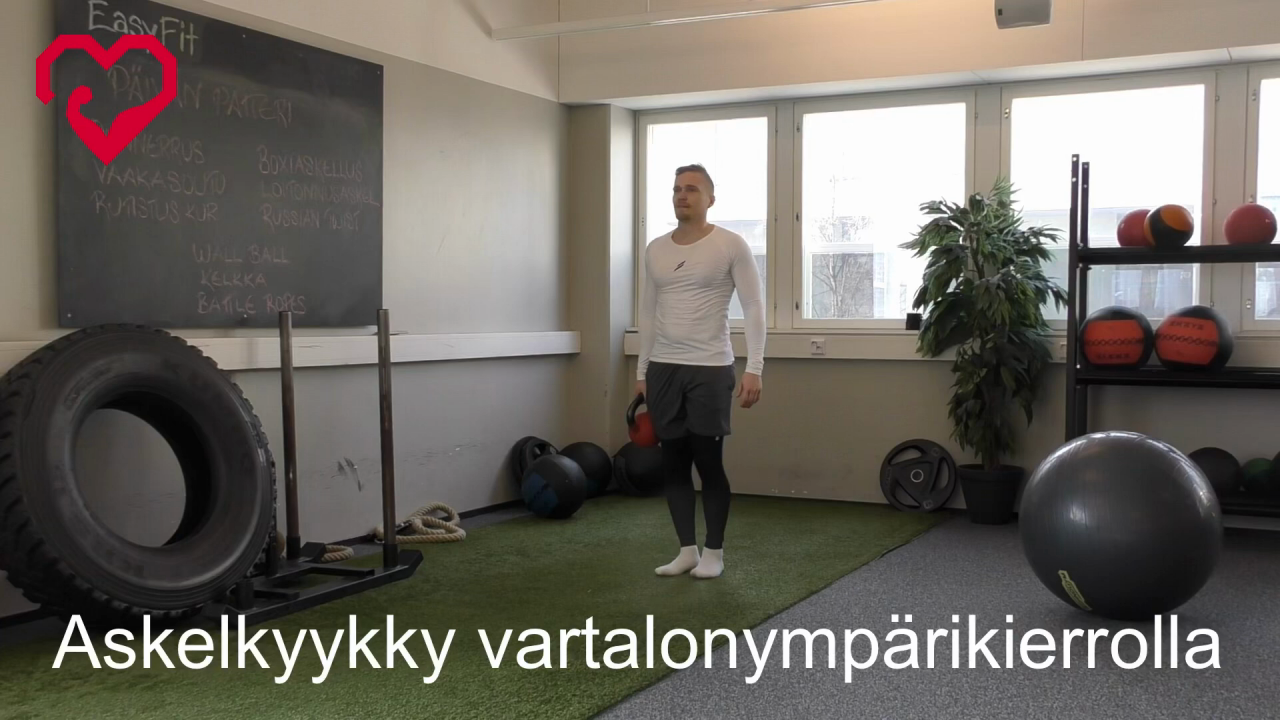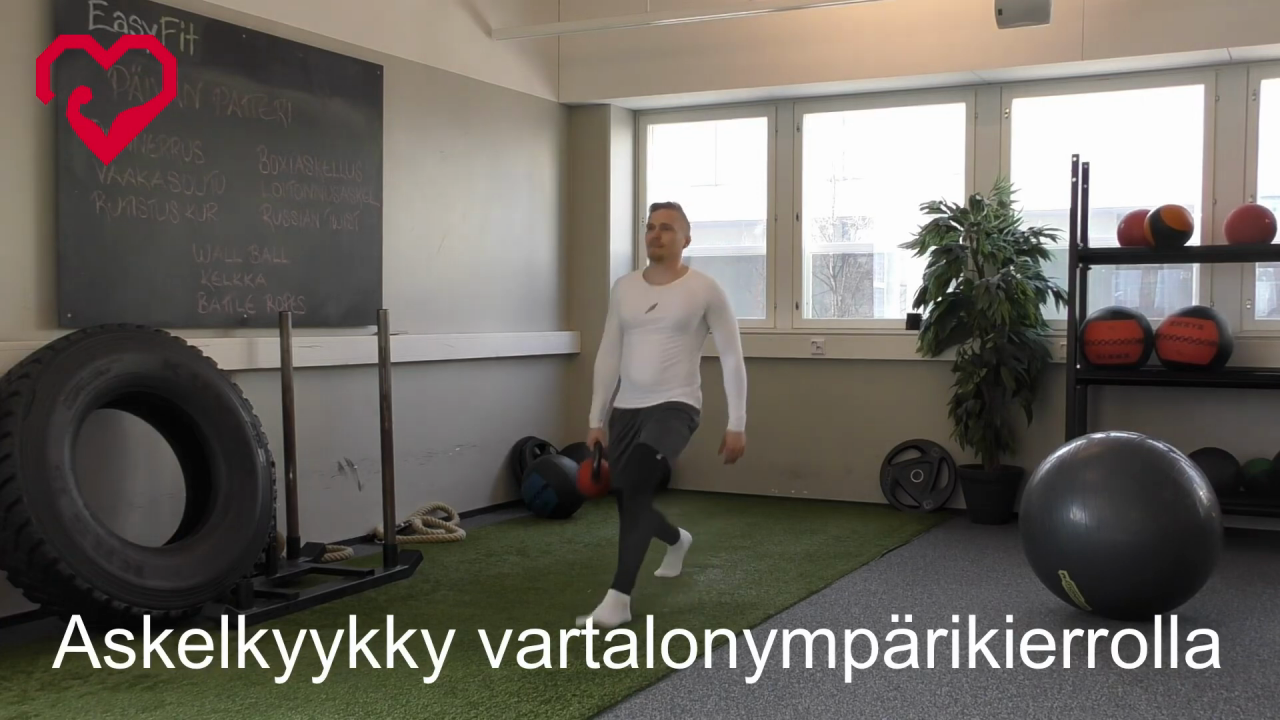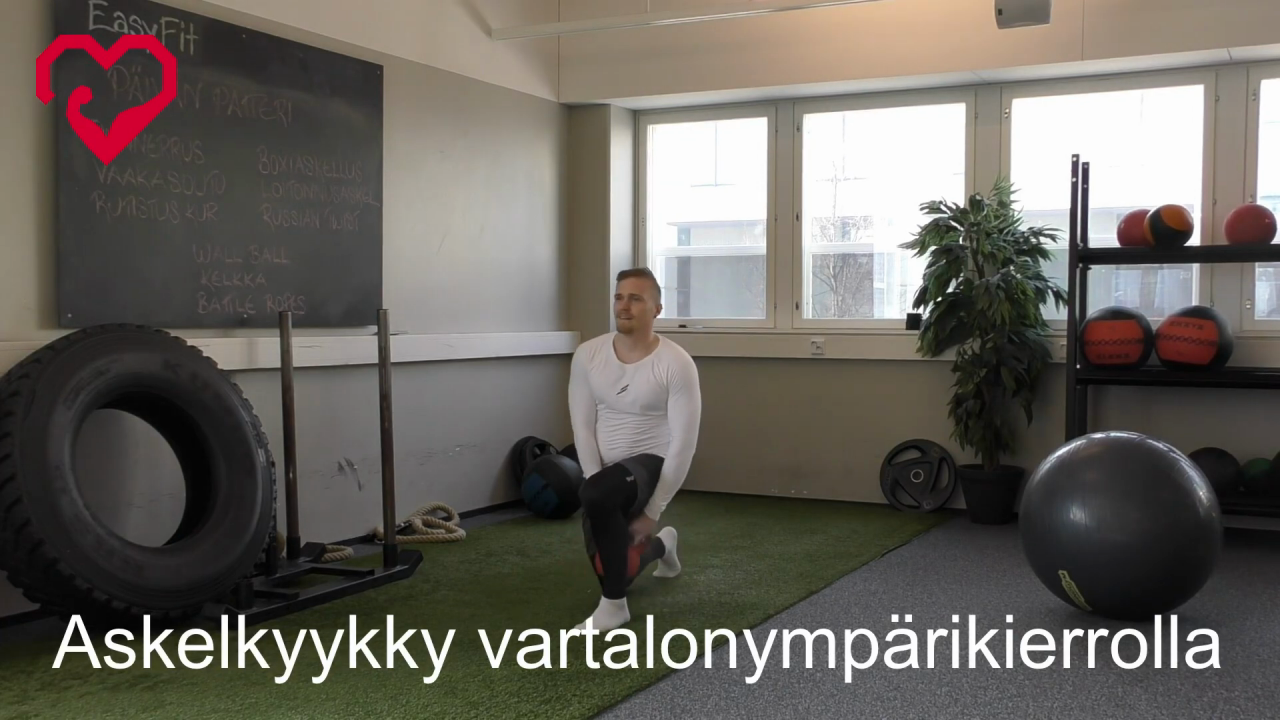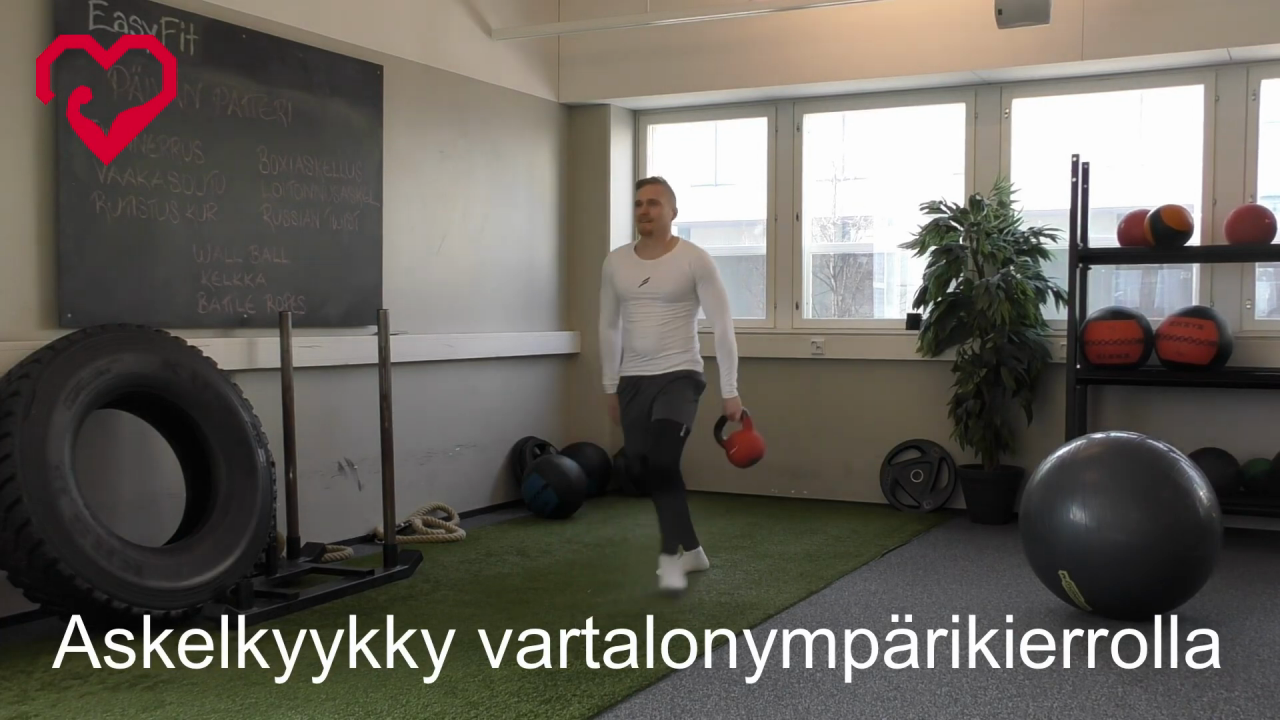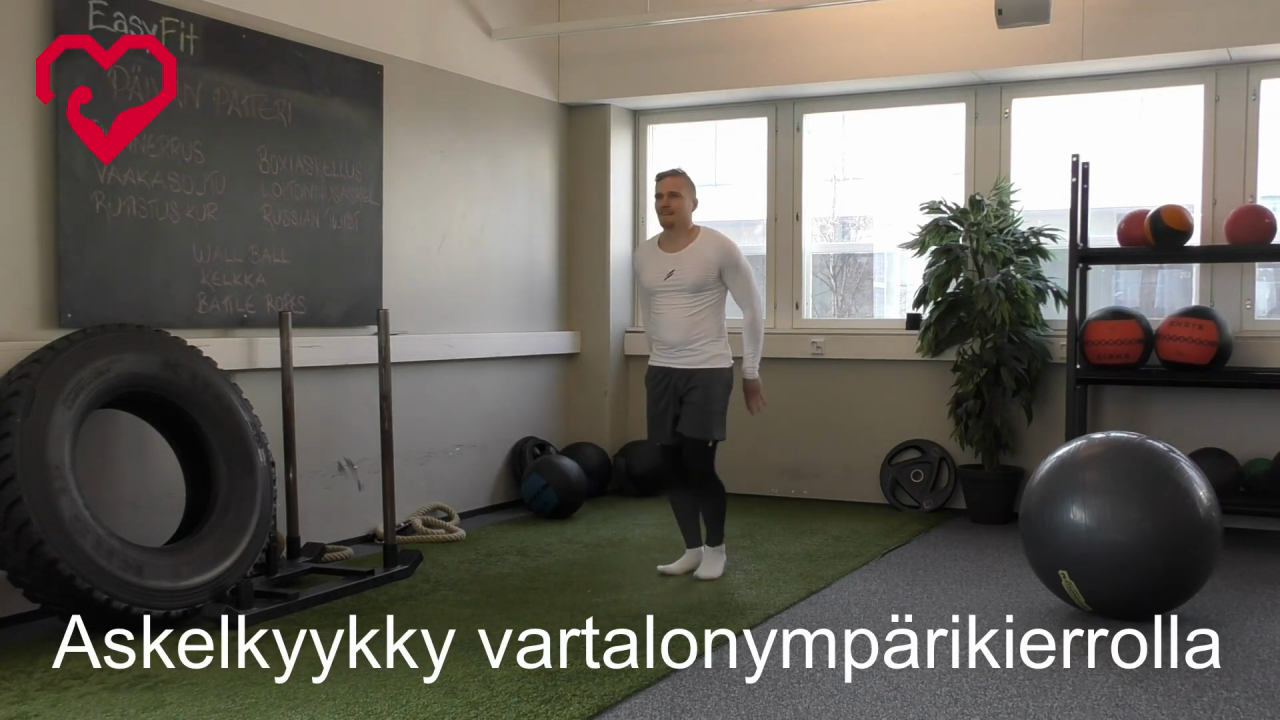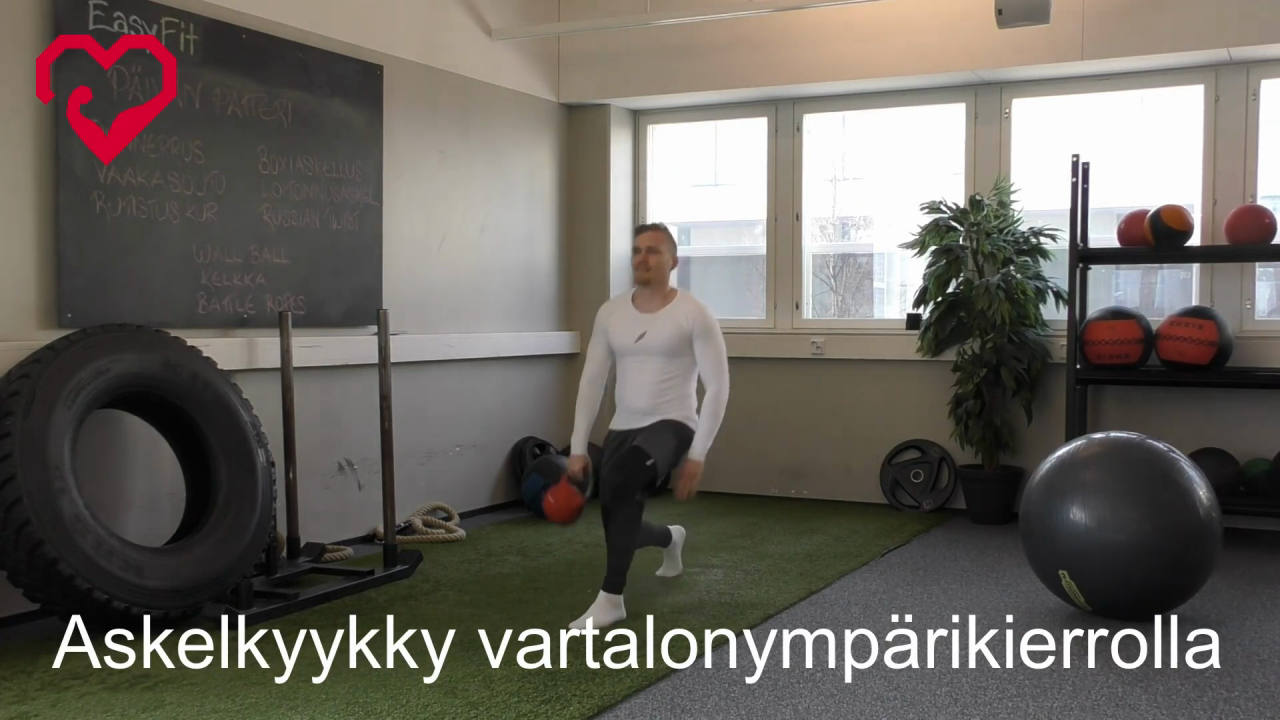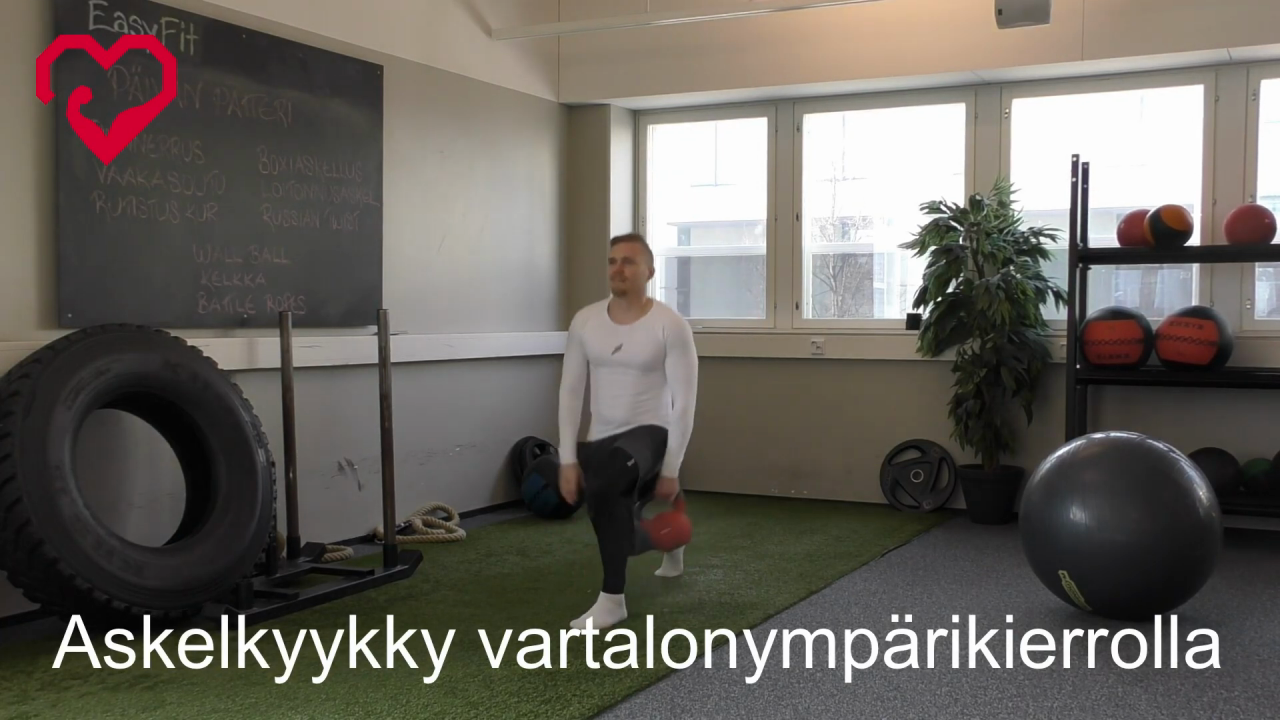
dt=0.7s
person 1, frame 1
left shoulder: (730, 245)
right shoulder: (656, 250)
left elbow: (753, 309)
left wrist: (753, 369)
right wrist: (641, 372)
left hip: (710, 368)
right hip: (664, 369)
left knee: (708, 462)
right knee: (673, 463)
left ankle: (714, 549)
right ankle: (687, 550)
person 1, frame 2
left shoulder: (704, 289)
right shoulder: (624, 287)
left elbow: (732, 358)
right elbow: (609, 354)
left wrist: (736, 424)
right wrist: (597, 418)
left hip: (674, 406)
right hip: (627, 410)
left knee: (635, 484)
right knee: (632, 502)
left ankle: (618, 599)
right ankle: (677, 541)
person 1, frame 3
left shoulder: (676, 363)
right shoulder: (587, 355)
left elbow: (684, 443)
right elbow: (582, 428)
left wrist: (652, 511)
right wrist: (598, 485)
left hip: (649, 464)
right hip: (602, 470)
left knee: (597, 496)
right knee: (613, 565)
left ankle: (613, 606)
right ankle: (661, 544)
person 1, frame 4
left shoulder: (694, 260)
right shoulder: (616, 262)
left elbow: (722, 327)
right elbow: (609, 326)
left wrist: (730, 391)
right wrist: (611, 385)
left hip: (679, 376)
right hip: (634, 380)
left knee: (663, 466)
right knee: (652, 475)
left ankle: (670, 559)
right ankle: (691, 551)
person 1, frame 5
left shoulder: (719, 248)
right shoulder: (643, 255)
left elbow: (752, 310)
left wrist: (750, 372)
left hip: (708, 371)
right hip: (663, 372)
left knee: (698, 467)
right knee: (673, 467)
left ankle: (716, 548)
right ankle: (694, 549)
person 1, frame 6
left shoulder: (694, 313)
right shoulder: (610, 312)
left elbow: (718, 385)
right elbow: (592, 379)
left wrist: (697, 455)
right wrist: (578, 446)
left hip: (671, 426)
right hip: (623, 429)
left knee: (618, 484)
right knee: (618, 523)
left ankle: (610, 599)
right ankle: (670, 538)
person 1, frame 7
left shoulder: (669, 324)
right shoulder: (584, 321)
left elbow: (685, 399)
right elbow: (570, 391)
left wrist: (671, 468)
right wrist: (568, 458)
left hip: (648, 431)
right hip: (601, 438)
left knee: (602, 486)
right knee: (619, 537)
left ankle: (611, 600)
right ankle: (671, 545)
